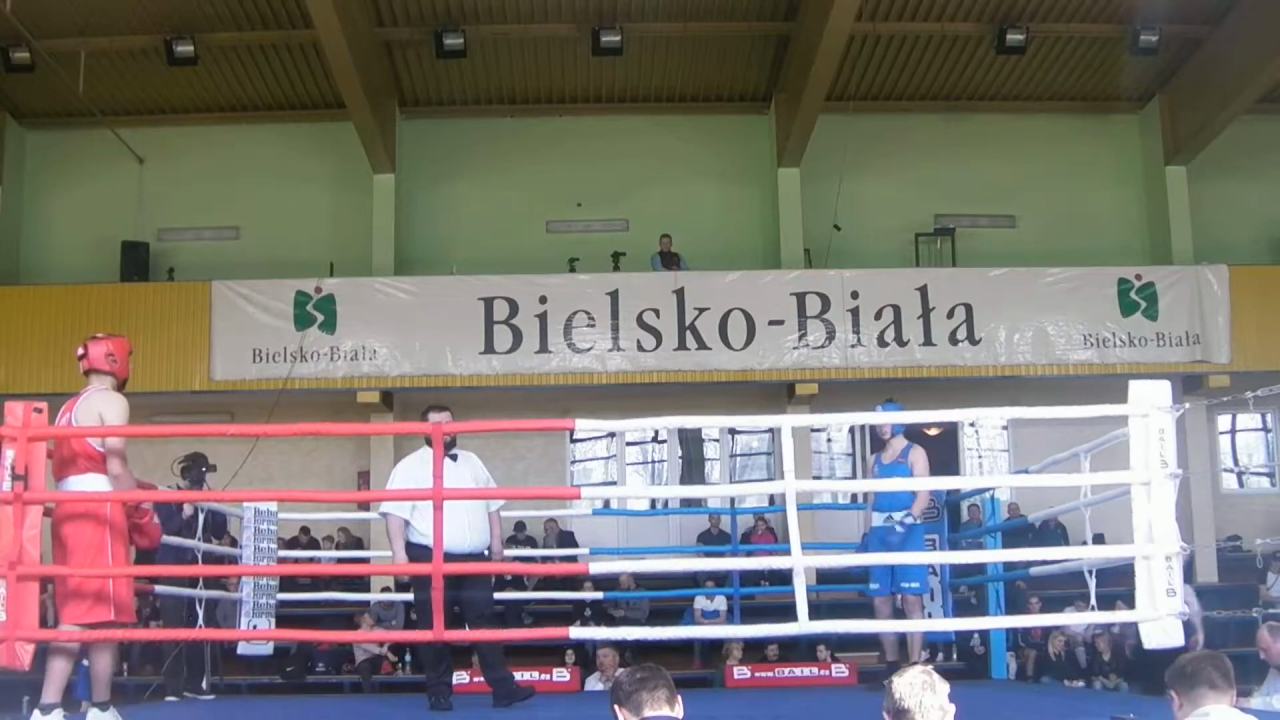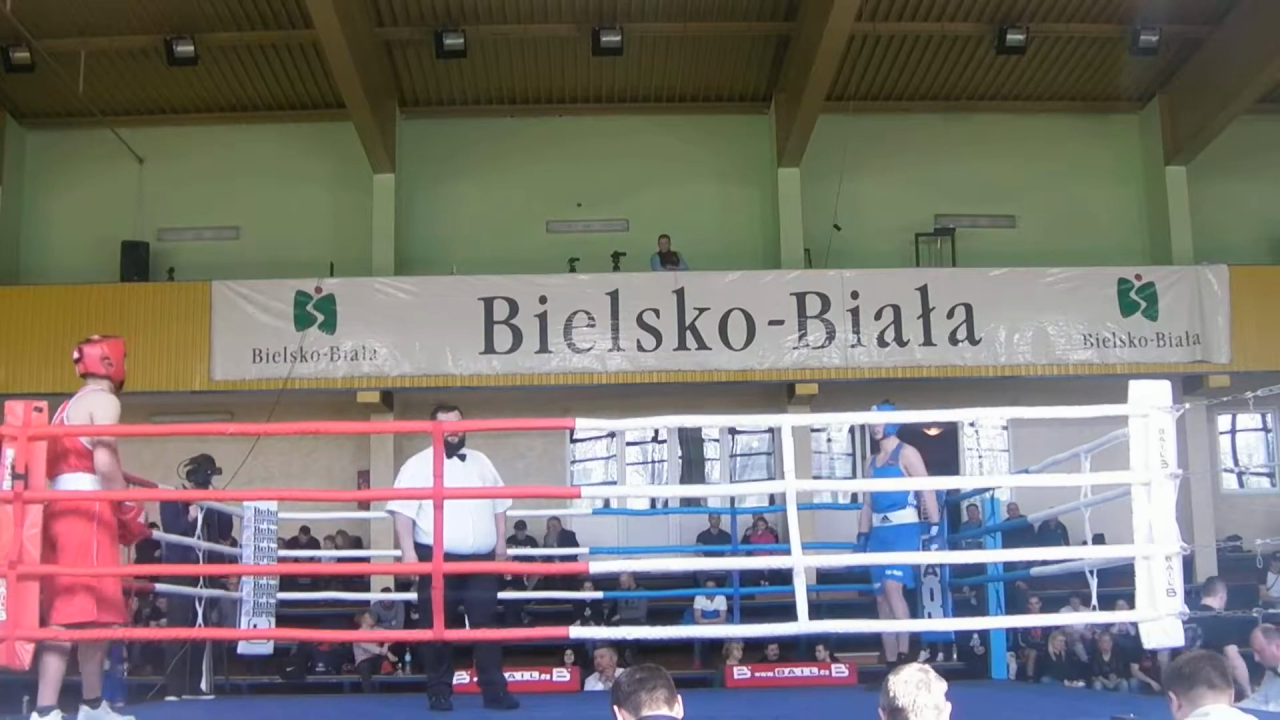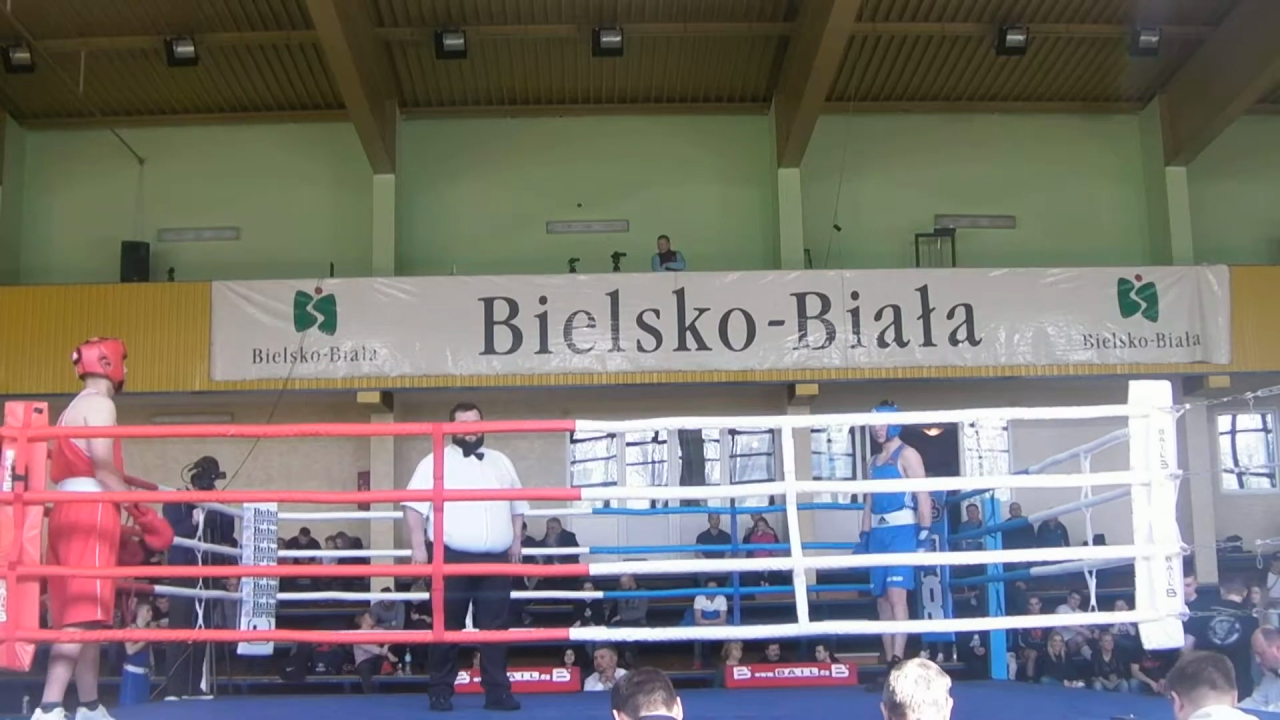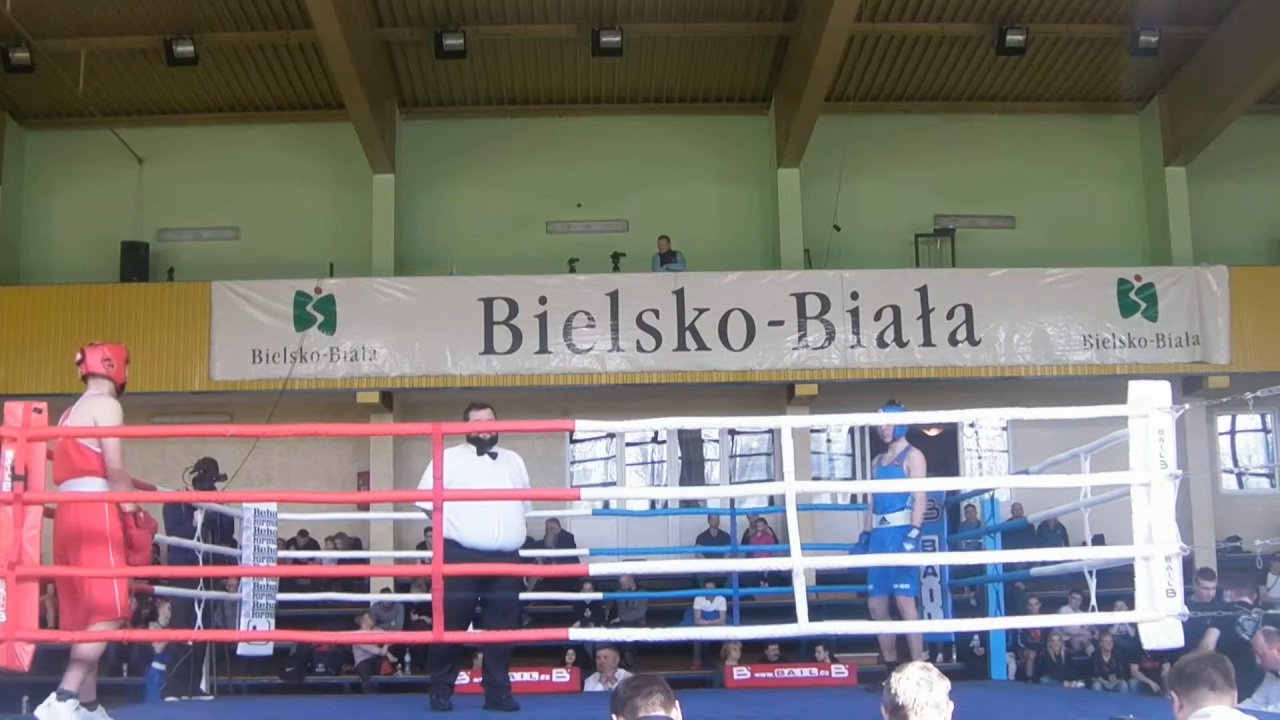
dt=0.3s
person 1, frame 1
left shoulder: (71, 407)
right shoulder: (111, 401)
right elbow: (117, 467)
left wrist: (128, 509)
right wrist: (143, 512)
left hip: (70, 509)
right hip: (96, 509)
left knee: (105, 614)
right knee: (83, 614)
person 1, frame 2
left shoulder: (70, 406)
right shoulder: (104, 401)
right elbow: (103, 463)
right wrist: (129, 510)
left hip: (63, 508)
right hip: (86, 509)
left knee: (95, 612)
right knee: (77, 613)
person 1, frame 3
left shoulder: (75, 409)
right shoulder: (99, 404)
right elbow: (104, 469)
right wrist: (141, 510)
left hip: (69, 513)
right hip: (91, 511)
left knee: (88, 616)
right knee: (83, 616)
person 1, frame 4
left shoulder: (73, 412)
right shoulder: (106, 405)
left elbow: (78, 466)
right elbow: (113, 467)
right wrist: (130, 513)
left hip: (68, 512)
right hip: (95, 512)
left knee: (84, 614)
right knee: (107, 612)
person 2, frame 1
left shoulder: (471, 461)
right shoulder: (410, 466)
left elbow: (491, 503)
right elbow: (395, 512)
left wrist: (496, 540)
right wrist: (399, 551)
left hip: (474, 558)
right hip: (431, 558)
left knee: (484, 622)
left ankle: (502, 686)
right ankle: (439, 692)
person 2, frame 2
left shoulder: (481, 461)
right shoulder: (419, 464)
left elbow: (499, 504)
right elbow: (402, 510)
left wrist: (500, 542)
right wrist: (408, 551)
left hip: (480, 559)
right hip: (437, 558)
left knee: (486, 623)
left ankle: (494, 690)
right ankle: (439, 692)
person 2, frame 3
left shoulder: (500, 461)
right shoulder: (435, 462)
left elbow: (517, 504)
right elbow: (414, 507)
left wrist: (516, 541)
right wrist: (418, 546)
left hip: (495, 559)
right hip: (450, 557)
left knee: (495, 626)
right knee: (447, 627)
left ankle: (497, 691)
right ankle: (440, 691)
person 2, frame 4
left shoulder: (514, 461)
right shoulder: (449, 458)
left elbow: (525, 504)
right elbow: (427, 500)
right wrist: (451, 529)
left hip: (506, 558)
right hip: (460, 555)
left knee: (502, 626)
right knee: (451, 623)
left ankle: (498, 691)
right ankle: (440, 689)
person 3, frame 1
left shoulder: (915, 453)
right shoulder: (874, 460)
left elbow: (923, 496)
left wrist: (902, 526)
right wrist: (865, 540)
left hip: (908, 532)
right hip: (879, 532)
left knee: (911, 600)
right knee: (881, 601)
right ankle: (892, 665)
person 3, frame 2
left shoulder: (906, 453)
right shoulder: (871, 461)
left elbow: (927, 494)
left wrist: (934, 533)
right wrist: (861, 540)
left hip: (904, 527)
right hip: (879, 532)
left knee: (892, 587)
right knee: (882, 599)
left ankle: (903, 657)
right ankle: (892, 664)
person 3, frame 3
left shoulder: (907, 455)
right shoulder: (874, 462)
left elbow: (923, 498)
left wrist: (923, 537)
right wrist: (863, 539)
left hip: (902, 530)
right hip: (878, 534)
left knee: (895, 594)
right knee: (883, 601)
left ankle: (897, 663)
right ankle: (891, 664)
person 3, frame 4
left shoulder: (913, 456)
right shoulder: (878, 461)
left elbow: (920, 499)
left wrist: (911, 539)
right wrist: (864, 537)
left hip: (902, 532)
right hip: (879, 534)
left knee: (905, 601)
right knee: (876, 605)
right ankle: (891, 667)
person 4, frame 1
right shoulder: (165, 499)
left elbow: (220, 532)
right elbow: (162, 531)
right wrist: (183, 516)
left knee: (199, 628)
right knee: (174, 628)
left ankle: (194, 683)
right ankle: (173, 687)
person 4, frame 2
right shoulder: (172, 499)
left elbow: (225, 533)
right elbow: (170, 530)
left wrist: (218, 507)
right wrist: (189, 518)
right knee: (178, 628)
left ankle: (193, 685)
right ankle: (174, 687)
person 4, frame 3
right shoulder: (175, 501)
left elbow: (227, 536)
right elbow: (172, 533)
left wrist: (221, 509)
right wrist: (193, 521)
right knee: (179, 628)
left ankle: (193, 686)
right ankle: (174, 688)
person 4, frame 4
right shoulder: (175, 503)
left elbow: (227, 537)
right elbow: (172, 533)
left wrist: (219, 514)
right wrist: (193, 524)
right knee: (180, 630)
left ankle: (194, 686)
right ankle: (174, 687)
